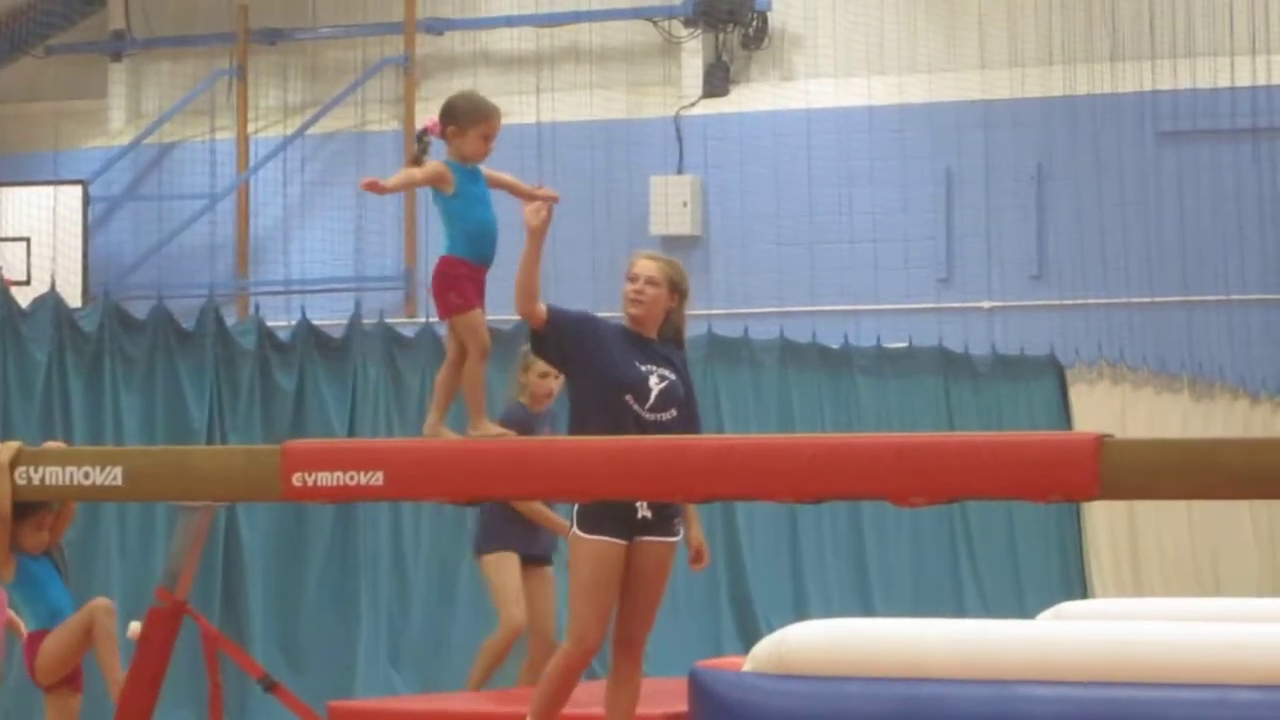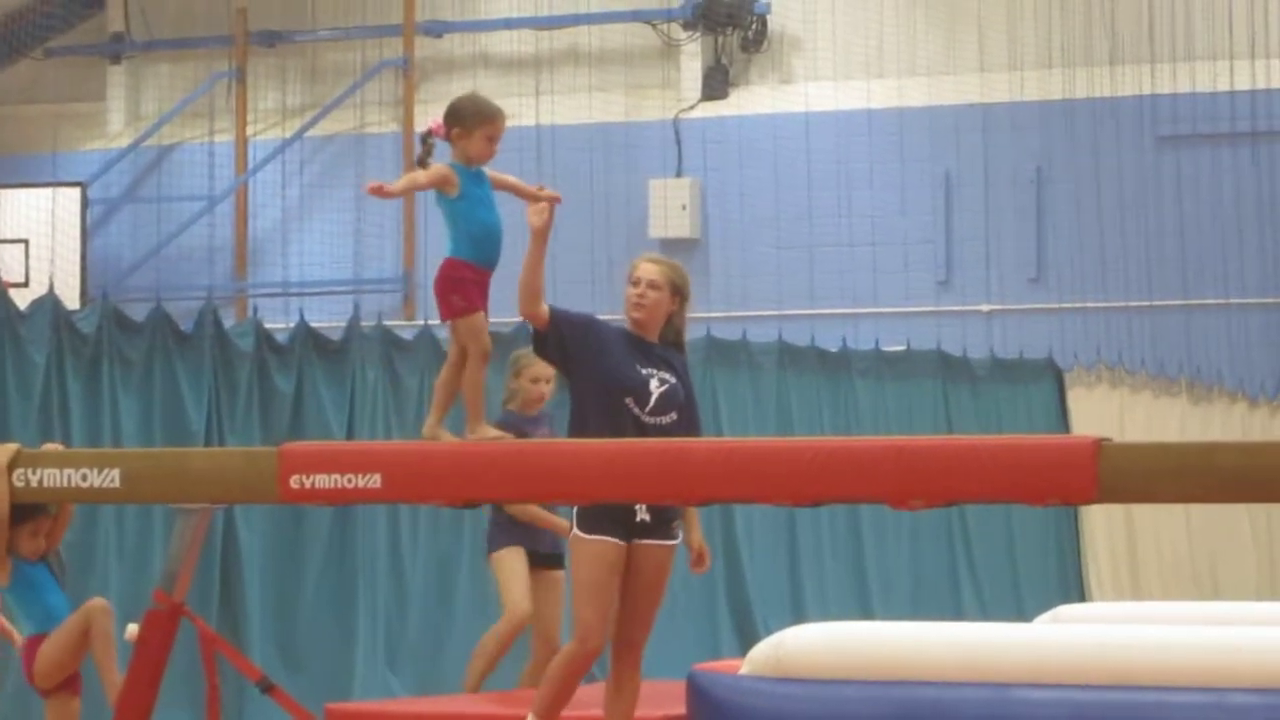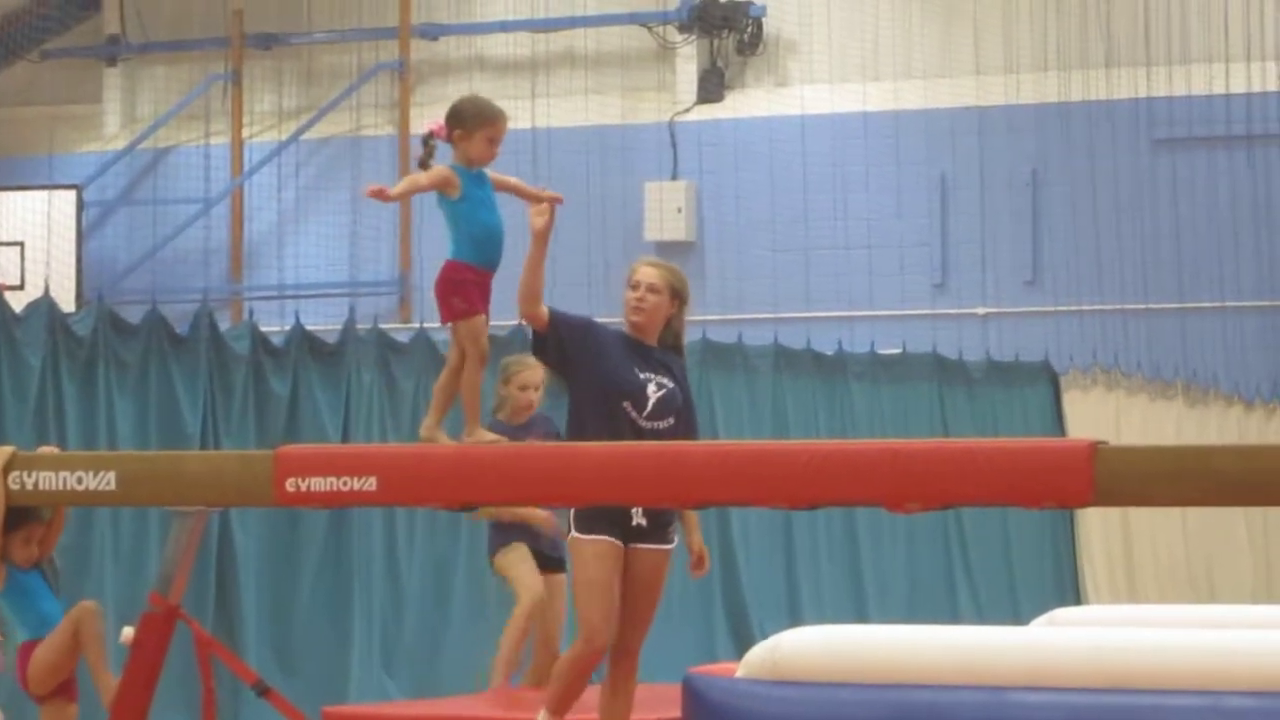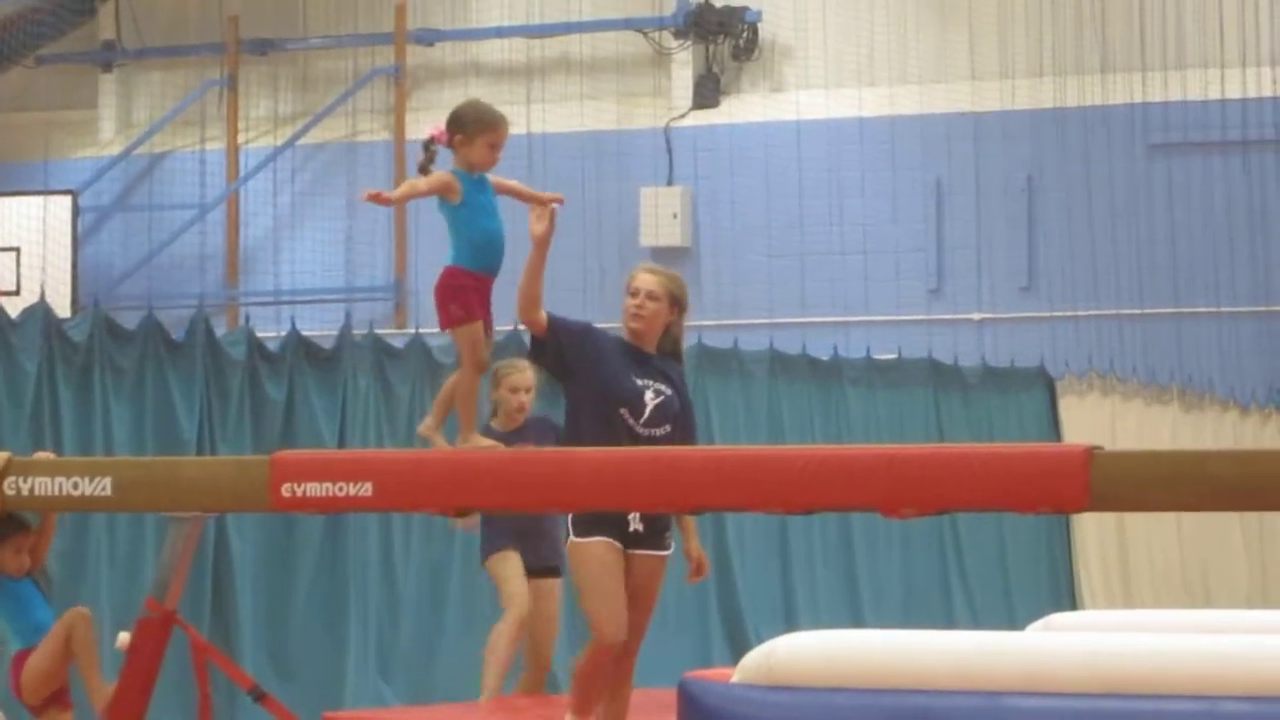
dt=0.1s
person 1, frame 1
left shoulder: (674, 362)
right shoulder: (592, 337)
right elbow: (528, 307)
left wrist: (693, 521)
right wrist: (536, 235)
left hip: (657, 511)
right hip: (600, 506)
left knee: (632, 644)
right knee: (585, 639)
person 1, frame 2
left shoulder: (675, 365)
right shoulder: (594, 339)
right elbow: (531, 307)
left wrist: (693, 525)
right wrist: (539, 236)
left hip: (657, 514)
right hip: (600, 507)
left knee: (630, 647)
right knee: (587, 639)
person 1, frame 3
left shoulder: (673, 370)
right shoulder: (591, 342)
right elbow: (530, 308)
left wrist: (692, 529)
right wrist: (540, 239)
left hip: (653, 517)
right hip: (596, 510)
left knee: (629, 649)
right knee: (596, 639)
person 1, frame 4
left shoulder: (672, 377)
right shoulder: (590, 347)
right elbow: (529, 313)
left wrist: (691, 536)
right wrist: (541, 244)
left hip: (650, 522)
right hip: (594, 514)
left knee: (626, 655)
right knee: (609, 636)
person 2, frame 1
left shoulder: (478, 174)
right shoulder: (443, 172)
left elbow: (508, 182)
right elbow: (414, 174)
left wrist: (535, 194)
right wrist: (388, 186)
left hip: (473, 275)
right hip: (454, 272)
left knee: (458, 353)
right knee: (478, 346)
left ankle: (435, 422)
right ankle: (478, 421)
person 2, frame 2
left shoulder: (482, 176)
right shoulder: (447, 174)
left elbow: (511, 184)
right elbow: (419, 178)
left wrist: (538, 195)
right wrist: (393, 190)
left hip: (477, 278)
right hip: (458, 275)
left knee: (459, 355)
right knee: (479, 349)
left ankle: (433, 424)
right ankle: (476, 425)
person 2, frame 3
left shoulder: (483, 177)
right shoulder: (449, 176)
left elbow: (512, 185)
right elbow: (420, 180)
left wrist: (541, 195)
right wrist: (394, 193)
left hip: (479, 280)
right hip: (460, 277)
left knee: (460, 358)
right knee: (476, 353)
left ankle: (431, 424)
right ankle: (472, 428)
person 2, frame 4
left shoulder: (485, 182)
right shoulder: (450, 181)
left elbow: (513, 188)
right elbow: (420, 185)
left wrist: (542, 198)
right wrist: (393, 197)
left hip: (480, 286)
right hip: (459, 283)
left knee: (472, 362)
right knee: (475, 360)
left ankle: (432, 423)
right ankle: (468, 434)
person 3, frame 1
left shoulder: (545, 417)
right shoulder: (515, 420)
right wrist: (566, 529)
left hip: (535, 539)
right hip: (502, 535)
left knee: (546, 640)
right knee: (514, 623)
person 3, frame 2
left shoulder: (544, 422)
right shoulder: (502, 426)
right elbow: (508, 499)
right wrist: (560, 525)
left hip: (549, 542)
right hip: (509, 535)
left knee: (549, 645)
right knee: (518, 613)
right ankle: (467, 695)
person 3, frame 3
left shoulder: (547, 426)
right elbow: (484, 506)
right wrist: (529, 514)
left hip: (550, 543)
right hip: (511, 536)
left knee: (549, 649)
right knee: (533, 596)
right ankle: (493, 695)
person 3, frame 4
left shoulder: (547, 429)
left hip: (545, 547)
right hip: (502, 543)
left knee: (541, 651)
right knee: (519, 609)
right ankle: (486, 703)
person 4, frame 1
left shoulder: (45, 555)
left elbow: (67, 511)
left hip: (64, 659)
right hip: (44, 655)
right knee: (100, 608)
right ankle: (117, 684)
person 4, frame 2
left shoulder: (43, 560)
left elbow: (64, 514)
left hip: (62, 663)
right hip: (42, 659)
right knee: (97, 608)
right ankle: (115, 687)
person 4, frame 3
left shoulder: (35, 566)
left elbow: (58, 519)
left hip: (58, 671)
right hip: (35, 666)
right knee: (87, 610)
right ankle: (107, 688)
person 4, frame 4
left shoulder: (28, 576)
left elbow: (47, 527)
left hip: (51, 681)
right hip: (29, 675)
right knee: (78, 616)
right ankle: (100, 695)
